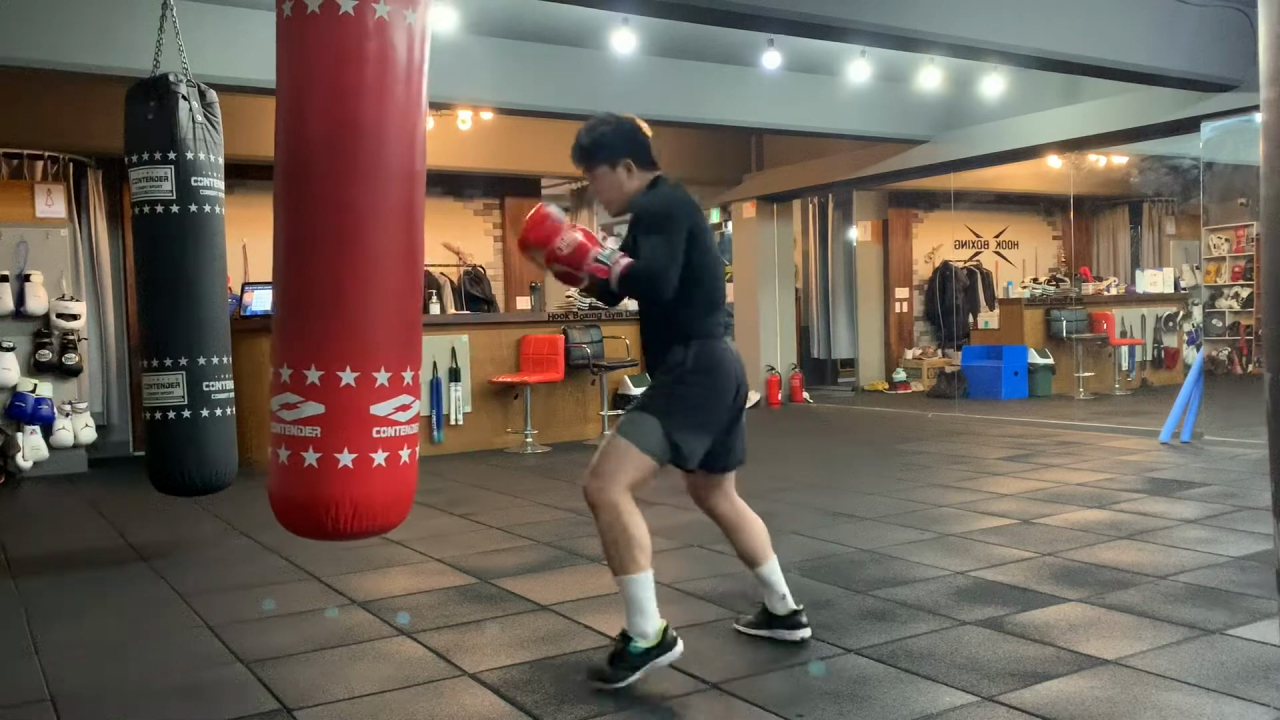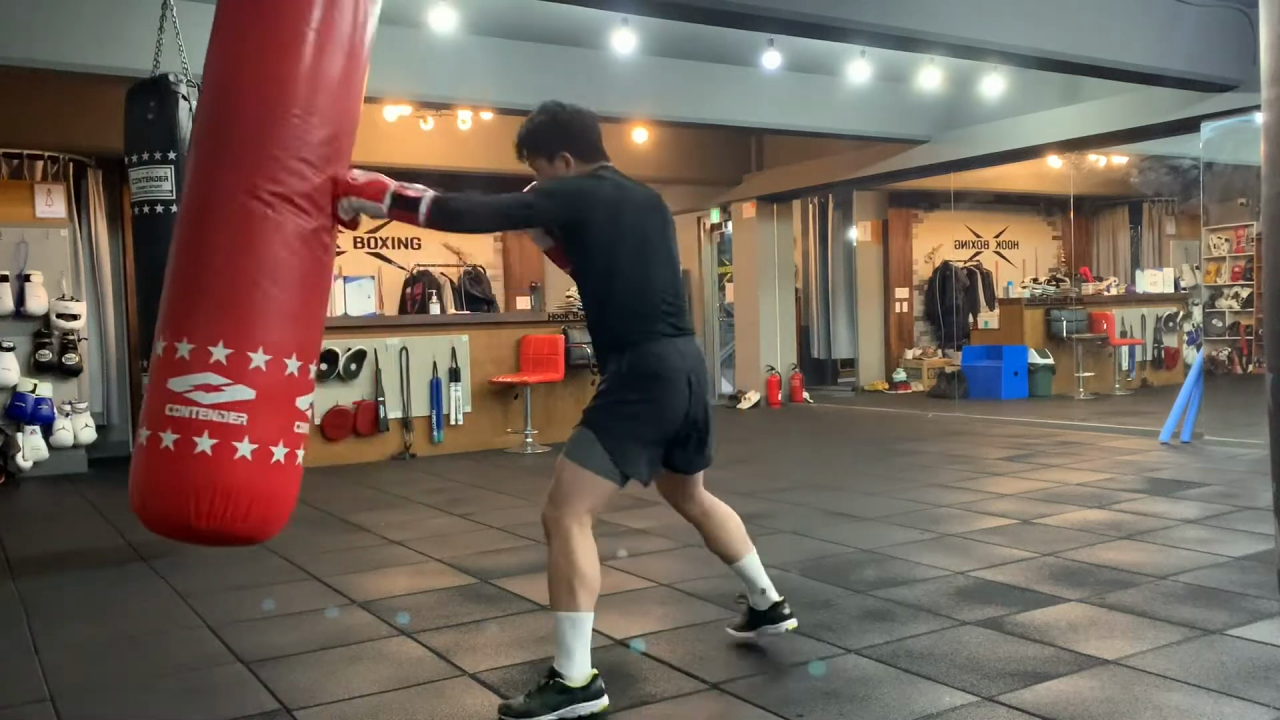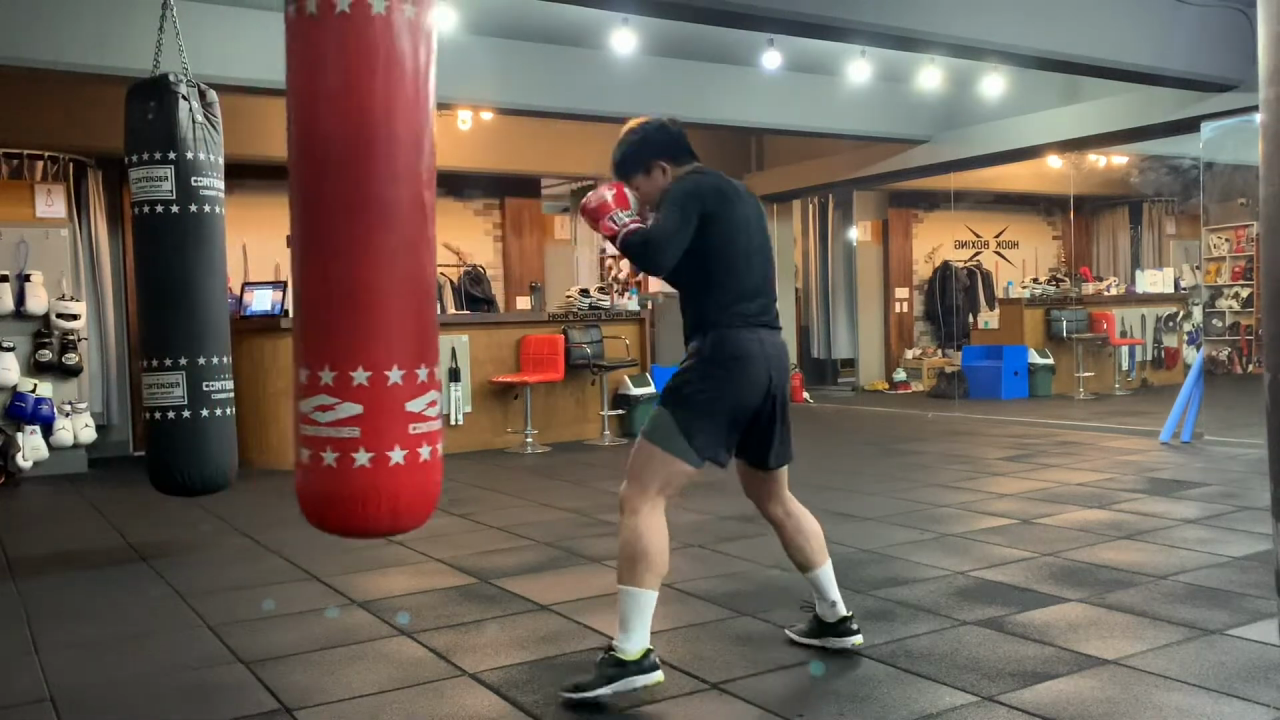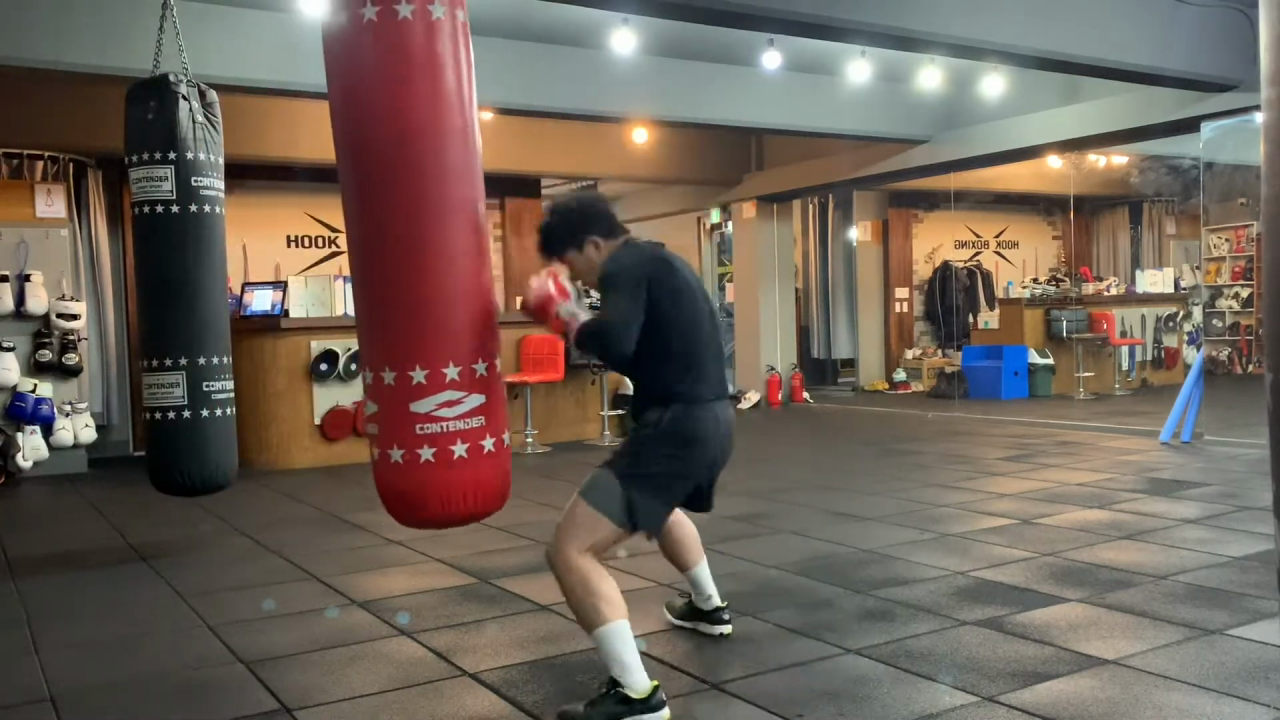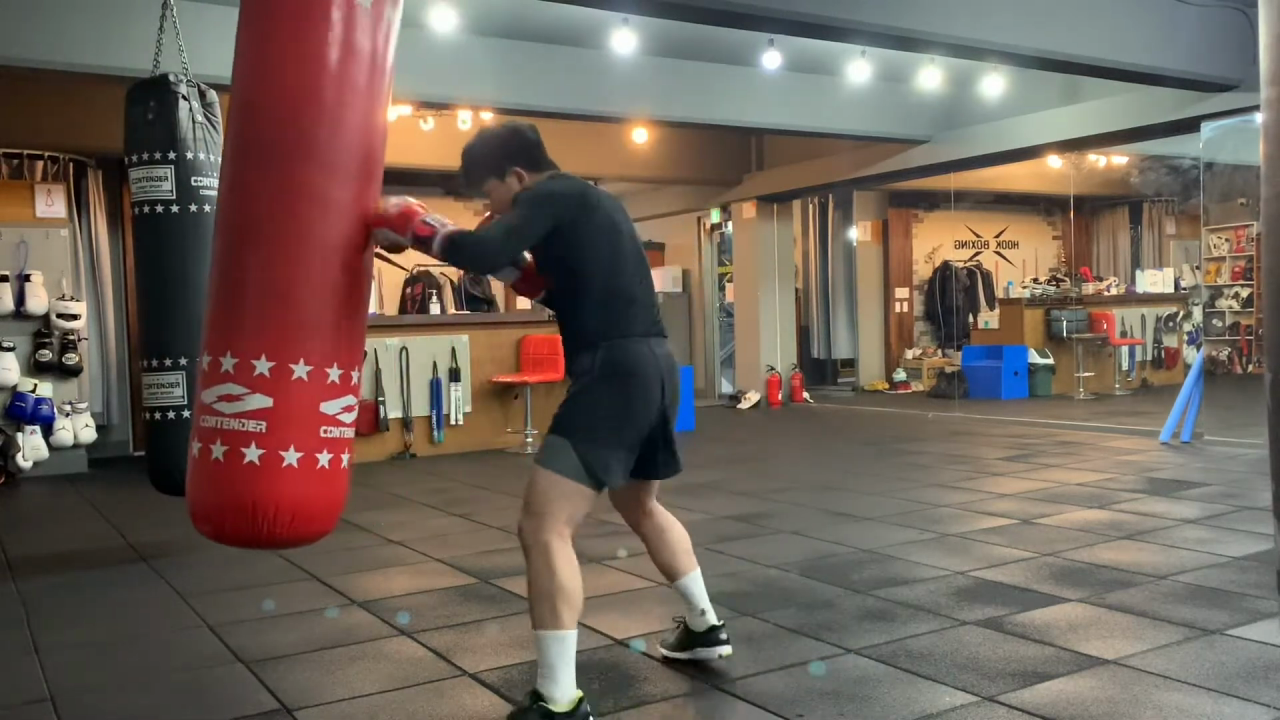
dt=1s
person 1, frame 1
left shoulder: (663, 204)
right shoulder: (655, 210)
left elbow: (654, 284)
right elbow: (613, 288)
left wrist: (583, 252)
right wrist: (567, 252)
left hip: (692, 371)
right hip: (711, 370)
left knee: (605, 486)
right knee: (717, 497)
left ankle: (647, 634)
right ankle: (783, 609)
person 1, frame 2
left shoulder: (576, 195)
right shoulder: (647, 199)
left elbow: (481, 212)
left wrist: (384, 196)
right wrist: (564, 250)
left hip: (642, 374)
right hip: (685, 366)
left knee: (565, 516)
right knee: (690, 496)
right ankle: (766, 602)
person 1, frame 3
left shoulder: (689, 189)
right shoulder: (739, 197)
left elbow: (656, 256)
left wrist: (615, 220)
right wrist: (642, 225)
left hip: (723, 356)
right hip: (767, 354)
left knee: (641, 495)
right knee: (772, 496)
left ankle: (631, 654)
right ankle: (836, 617)
person 1, frame 4
left shoulder: (627, 264)
right shoulder: (659, 262)
left elbow: (615, 340)
left wrist: (565, 313)
right wrist: (580, 322)
left hip: (676, 429)
right hip: (710, 421)
left knee: (571, 550)
right knee: (659, 505)
right ankle: (708, 607)
person 1, frame 5
left shoulder: (550, 195)
right shoulder: (592, 203)
left elbow: (486, 251)
left wrist: (419, 231)
right wrist: (532, 279)
left hip: (611, 373)
right hip: (650, 366)
left knee: (544, 527)
right knee: (639, 503)
right ankle: (705, 626)
